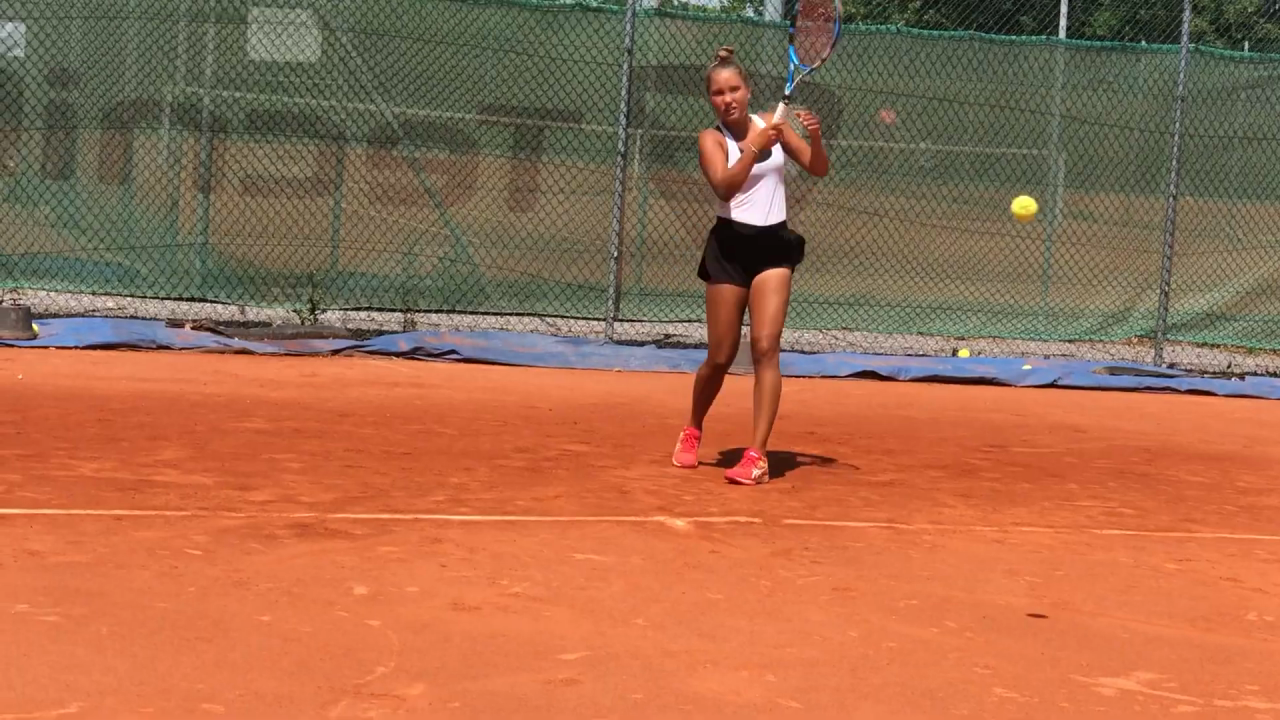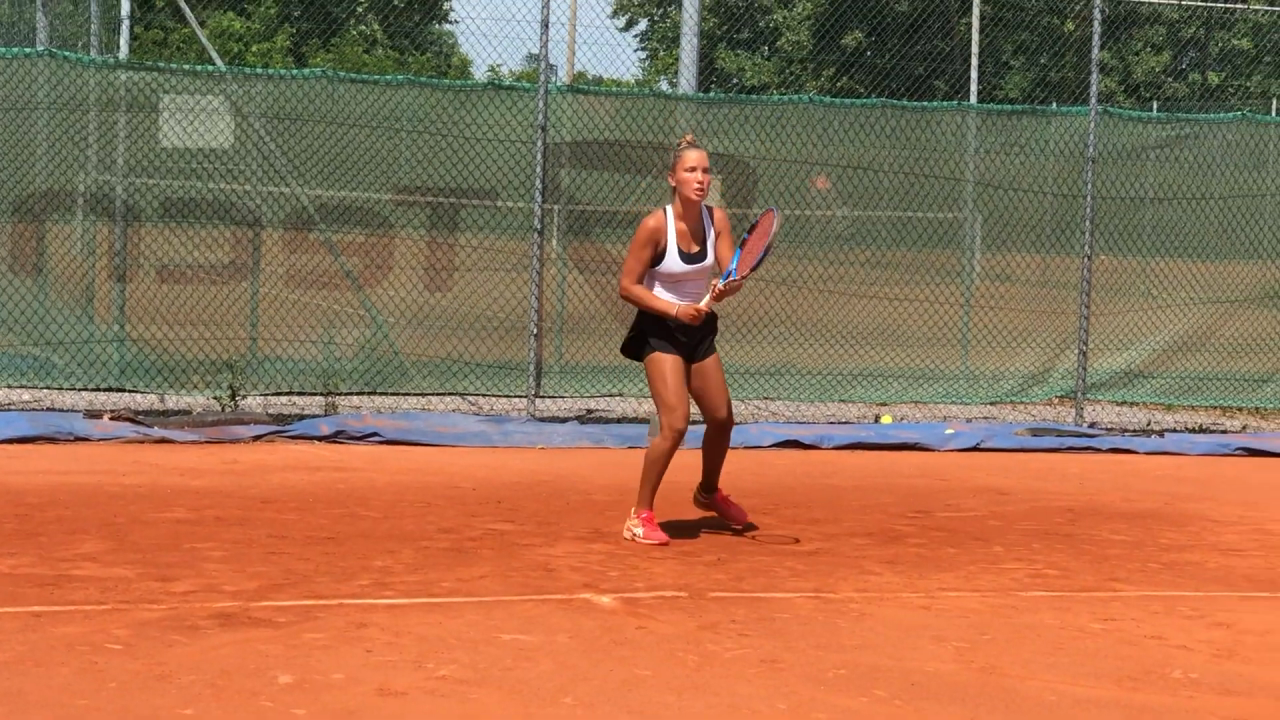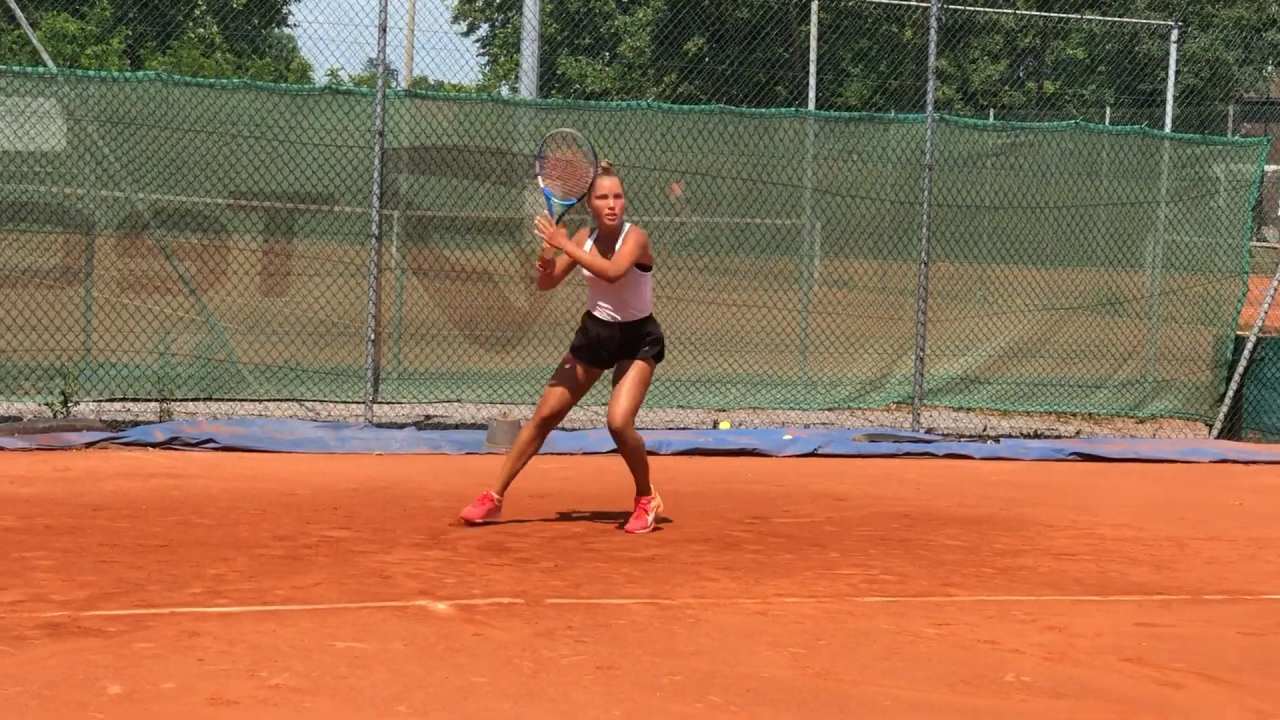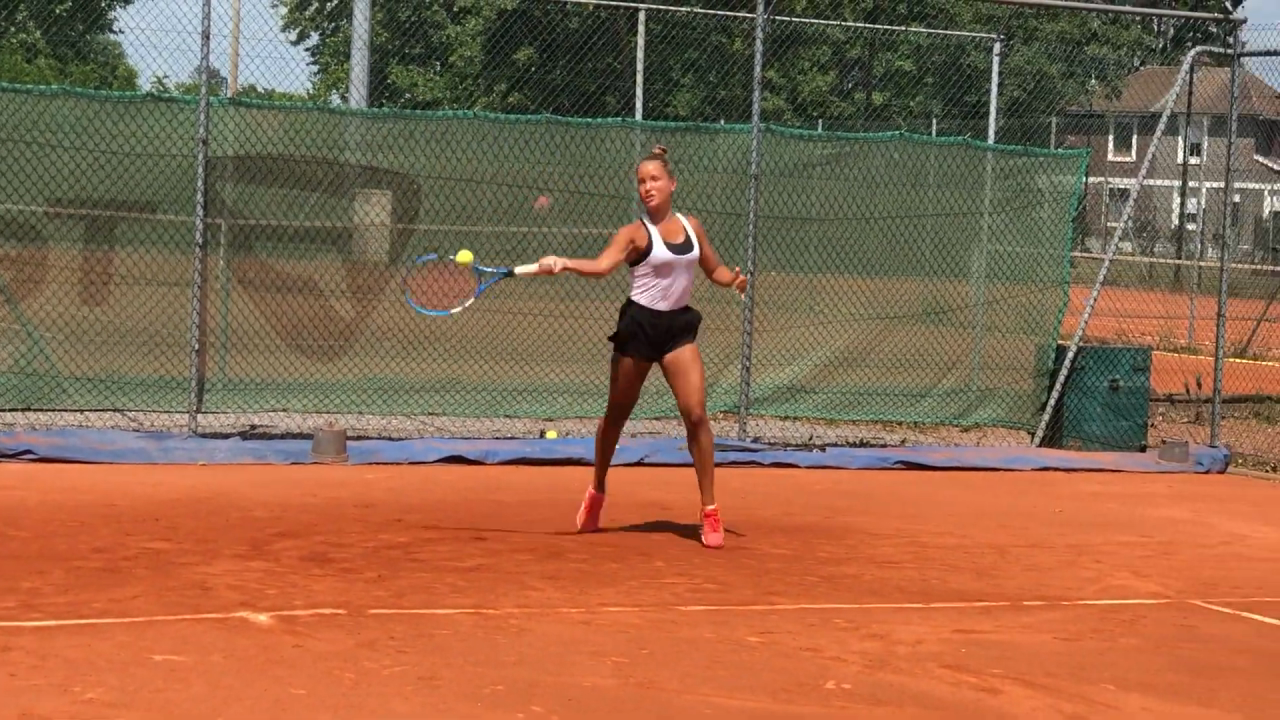
dt=1s
person 1, frame 1
left shoulder: (771, 124)
right shoulder: (711, 139)
left elbow: (819, 169)
right elbow: (725, 184)
left wrist: (815, 136)
right wrist: (756, 144)
left hip: (774, 244)
right hip: (730, 247)
left knee: (766, 348)
right knee: (720, 358)
left ankle: (757, 455)
right ankle: (692, 431)
person 1, frame 2
left shoulder: (717, 219)
right shoulder: (654, 225)
left elbow: (731, 276)
right elbow: (627, 286)
left wrist: (723, 290)
right wrist: (674, 310)
left hip: (698, 328)
right hip: (659, 328)
left knee: (723, 419)
right knee: (674, 425)
left ankle: (709, 492)
right ankle: (641, 515)
person 1, frame 3
left shoulder: (635, 237)
right shoulder: (584, 237)
left elbow: (611, 271)
right elbow: (545, 284)
left wrist: (564, 246)
right wrist: (546, 264)
left hip: (637, 338)
right hip: (594, 333)
left knee: (619, 422)
right knee: (545, 414)
left ankle: (646, 499)
right ankle: (494, 496)
person 1, frame 4
left shoulder: (691, 225)
right shoulder: (633, 232)
left elbow: (713, 272)
right elbow: (601, 266)
left wrist: (734, 278)
right wrist: (564, 263)
left hip: (678, 325)
right hip: (639, 325)
left knee: (696, 415)
right knee: (616, 417)
left ankle: (710, 512)
right ankle: (597, 493)
